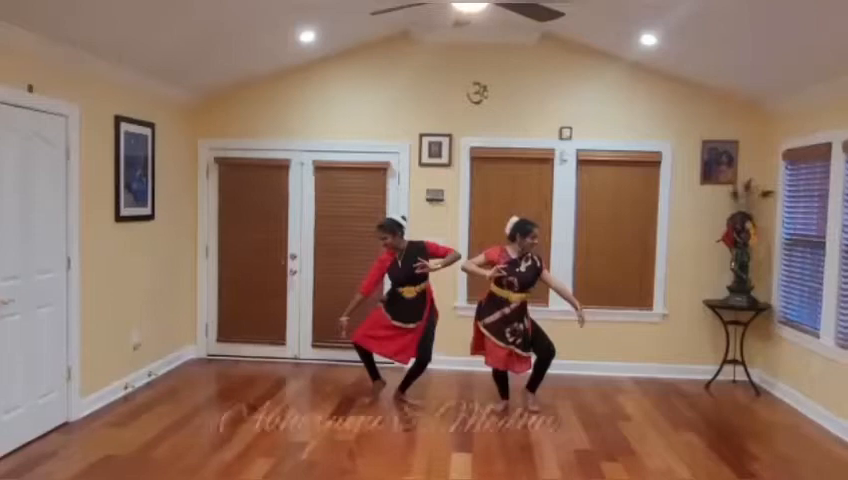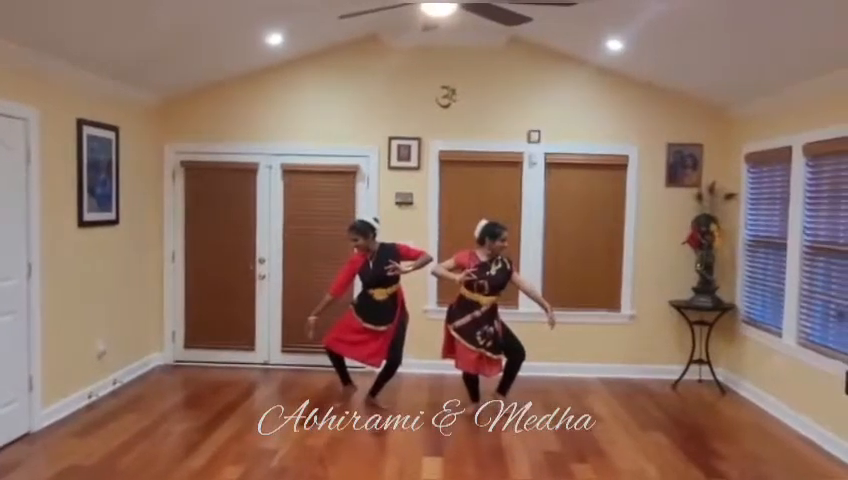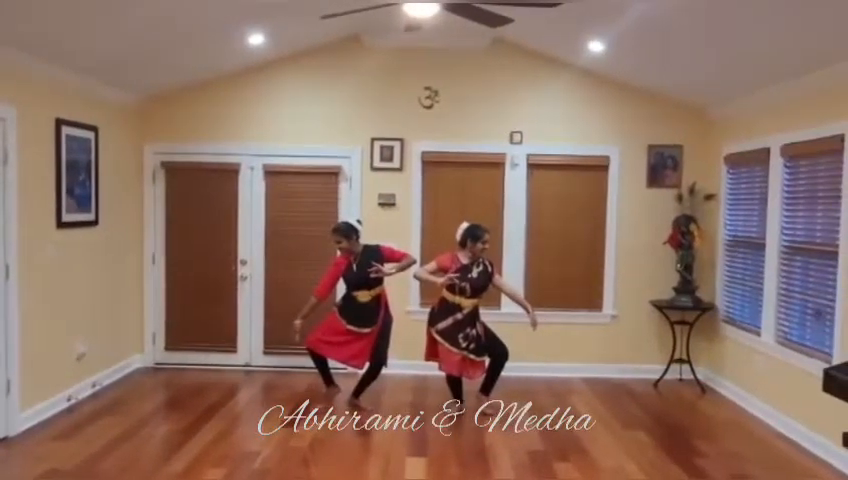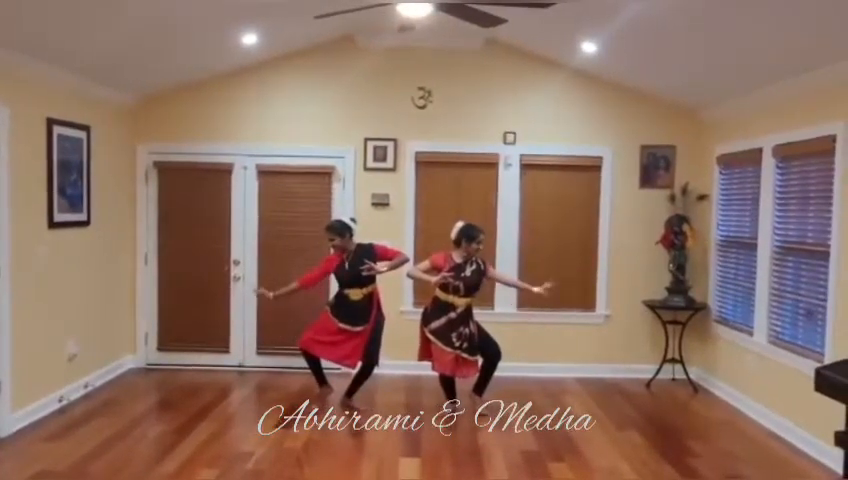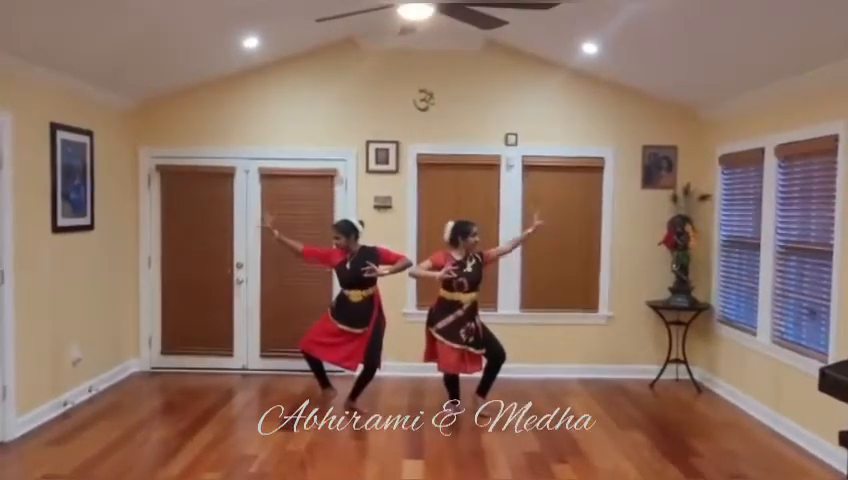
dt=1s
person 1, frame 1
left shoulder: (534, 261)
right shoulder: (497, 254)
left elbow: (555, 284)
right elbow: (466, 265)
left wrist: (576, 305)
right wrist: (487, 273)
left hip: (518, 316)
right hip: (494, 314)
left knee: (547, 351)
right knee: (499, 359)
left ankle: (530, 392)
right ankle: (504, 399)
person 1, frame 2
left shoulder: (504, 264)
right shoulder: (467, 257)
left elbow: (525, 286)
right elbow: (436, 269)
left wrist: (547, 307)
right wrist: (457, 277)
left hip: (488, 318)
right hip: (465, 317)
left knee: (517, 353)
right knee: (469, 362)
left ankle: (501, 393)
right ankle: (475, 401)
person 1, frame 3
left shoulder: (485, 266)
right shoulder: (449, 260)
left elbow: (506, 288)
right elbow: (418, 273)
left wrist: (528, 309)
right wrist: (439, 280)
left hip: (470, 320)
right hip: (447, 319)
left knee: (500, 353)
right knee: (453, 364)
left ankle: (484, 394)
right ankle: (458, 403)
person 1, frame 4
left shoulder: (478, 265)
right shoulder: (443, 259)
left elbow: (503, 278)
right elbow: (411, 271)
left wrist: (532, 289)
right wrist: (433, 279)
left hip: (464, 319)
right hip: (440, 318)
left knee: (493, 353)
right knee: (446, 364)
left ankle: (477, 394)
right ankle: (452, 404)
person 1, frame 5
left shoulder: (478, 258)
right shoulder: (442, 258)
left elbow: (507, 247)
right elbow: (413, 271)
left wrist: (530, 231)
right wrist: (437, 275)
left hip: (469, 317)
right hip: (445, 317)
left knee: (497, 354)
right knee: (450, 363)
left ankle: (480, 396)
right ankle: (454, 404)
person 2, frame 1
left shoulder: (422, 248)
right shoulder: (385, 259)
left elbow: (455, 254)
right elbow: (366, 288)
left wrist: (436, 266)
right wrist: (345, 316)
left hip: (421, 310)
right hip: (393, 308)
left knee: (424, 357)
right knee: (360, 339)
left ankle: (400, 392)
right ankle: (377, 381)
person 2, frame 2
left shoulder: (393, 250)
right shoulder: (356, 260)
left elbow: (427, 257)
right elbow: (336, 289)
left wrist: (408, 269)
right wrist: (314, 315)
left hip: (391, 312)
right hip: (364, 310)
left knee: (394, 360)
right knee: (332, 343)
left ankle: (372, 396)
right ankle: (347, 385)
person 2, frame 3
left shoulder: (377, 252)
right shoulder: (340, 262)
left elbow: (410, 259)
right elbow: (321, 291)
left wrist: (391, 271)
right wrist: (300, 318)
left hip: (375, 314)
right hip: (348, 312)
left knee: (378, 361)
right knee: (314, 344)
left ankle: (355, 397)
right ankle: (330, 386)
person 2, frame 4
left shoulder: (370, 250)
right shoulder: (333, 260)
left elbow: (403, 257)
right elbow: (307, 280)
left wrist: (383, 269)
right wrist: (274, 294)
left hip: (368, 313)
right hip: (340, 310)
left knee: (369, 361)
right knee: (307, 344)
left ankle: (347, 398)
right ankle: (324, 386)
person 2, frame 5
left shoulder: (374, 253)
right shoulder: (335, 255)
left elbow: (407, 262)
right elbow: (302, 250)
left wrist: (385, 271)
right wrist: (276, 234)
left hip: (369, 315)
right hip: (341, 311)
left knee: (371, 364)
right knee: (309, 346)
left ankle: (351, 400)
right ankle: (327, 388)
